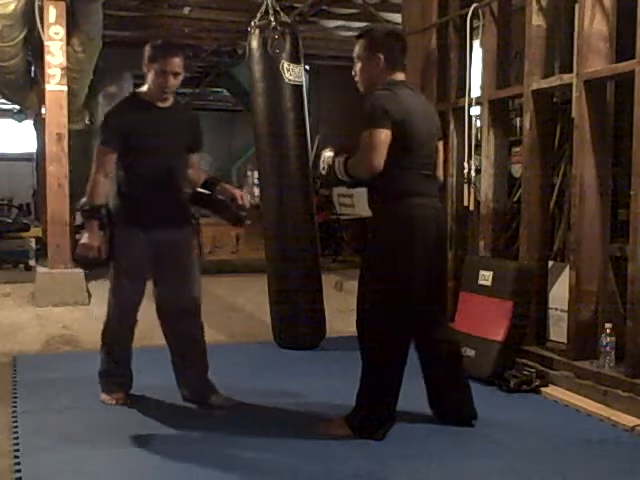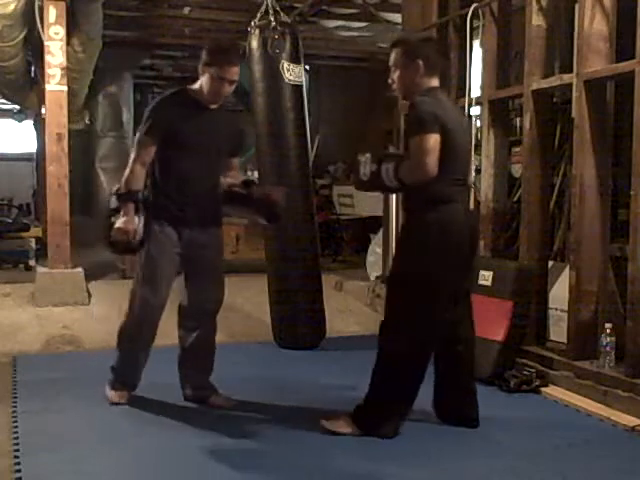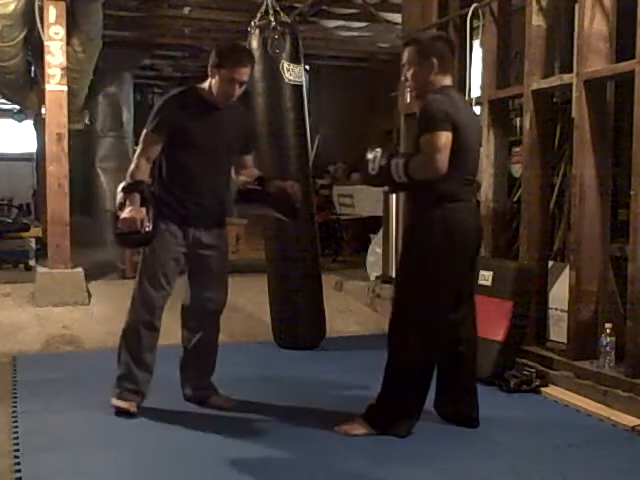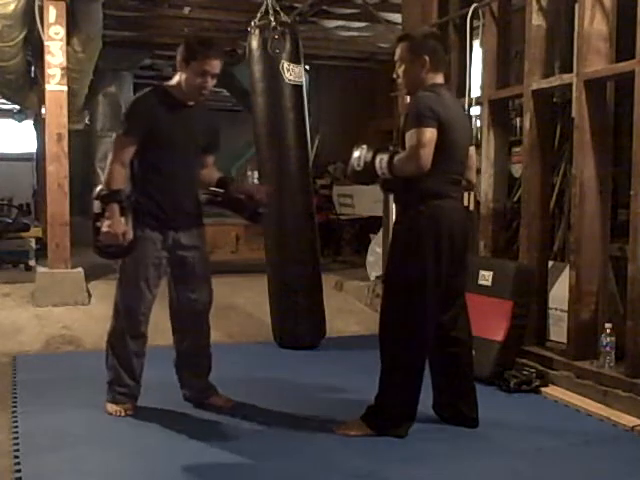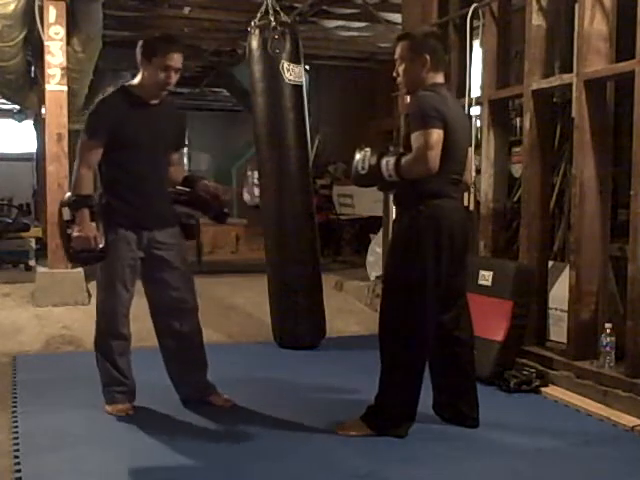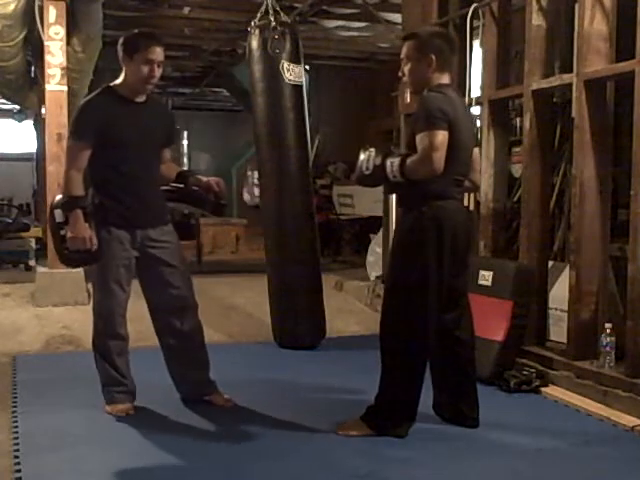
dt=0.4s
person 1, frame 1
left shoulder: (380, 101)
right shoulder: (424, 105)
left elbow: (371, 162)
left wrist: (335, 165)
left hip: (399, 218)
right hip: (430, 213)
left knee: (382, 320)
right knee: (431, 316)
left ankle: (369, 419)
right ankle: (455, 403)
person 1, frame 2
left shoulder: (423, 107)
right shoulder: (452, 110)
left elbow: (424, 168)
left wrist: (382, 173)
right wrist: (395, 171)
left hip: (433, 223)
right hip: (459, 219)
left knee: (406, 323)
right knee: (453, 317)
left ankle: (376, 417)
right ankle: (460, 406)
person 1, frame 3
left shoulder: (435, 106)
right shoulder: (465, 109)
left elbow: (435, 164)
left wrist: (391, 168)
right wrist: (403, 170)
left hip: (438, 220)
right hip: (464, 218)
left knee: (415, 320)
right knee: (456, 316)
left ankle: (390, 415)
right ankle: (460, 406)
person 1, frame 4
left shoulder: (423, 103)
right shoulder: (457, 109)
left elbow: (418, 160)
right elbow: (469, 174)
left wrist: (377, 165)
left hip: (425, 219)
right hip: (452, 216)
left knee: (405, 319)
right knee: (449, 315)
left ankle: (389, 416)
right ankle: (458, 406)
person 1, frame 5
left shoulder: (426, 103)
right shoulder: (456, 108)
left elbow: (426, 160)
left wrist: (379, 167)
left hip: (425, 218)
right hip: (452, 216)
left knee: (405, 318)
right knee: (450, 314)
left ankle: (389, 416)
right ankle: (459, 406)
person 1, frame 6
left shoulder: (431, 104)
right shoulder: (461, 108)
left elbow: (431, 162)
left wrist: (383, 168)
left hip: (428, 219)
right hip: (454, 216)
left knee: (406, 319)
right knee: (451, 315)
left ankle: (389, 416)
right ankle: (459, 406)
person 2, frame 1
left shoulder: (187, 119)
right shoulder: (122, 115)
right elbow: (102, 173)
left wrist: (219, 186)
right wrist: (92, 225)
left hip: (177, 227)
right hip: (132, 228)
left knee: (185, 307)
right knee: (122, 308)
left ankle: (197, 386)
right ankle: (115, 383)
person 2, frame 2
left shoulder: (231, 121)
right shoulder: (168, 108)
right elbow: (140, 162)
right wrist: (128, 209)
left hip: (208, 226)
right hip: (165, 223)
left knee: (205, 306)
right knee: (148, 302)
left ankle: (197, 384)
right ankle: (122, 380)
person 2, frame 3
left shoulder: (241, 120)
right shoulder: (176, 106)
left elbow: (244, 170)
right elbow: (144, 158)
left wrist: (271, 184)
right wrist: (134, 201)
left hip: (212, 226)
right hip: (169, 222)
left knee: (208, 306)
right knee: (148, 303)
left ankle: (199, 385)
right ankle: (130, 388)
person 2, frame 4
left shoulder: (206, 117)
right shoulder: (147, 106)
right elbow: (118, 163)
left wrist: (231, 186)
right wrist: (113, 213)
left hip: (189, 227)
right hip: (147, 226)
left knee: (195, 306)
right knee: (133, 310)
left ankle: (197, 386)
right ankle: (121, 392)
person 2, frame 5
left shoulder: (173, 115)
right shoulder: (111, 108)
right elbow: (86, 166)
left wrist: (197, 184)
right wrist: (84, 219)
left hip: (164, 226)
right hip: (119, 227)
left knee: (180, 307)
right knee: (114, 311)
left ankle: (196, 386)
right ankle: (118, 392)
person 2, frame 6
left shoulder: (160, 113)
right shoulder: (97, 108)
right elbow: (75, 168)
left wrist: (192, 180)
right wrist: (76, 219)
left hip: (157, 225)
right hip: (112, 227)
left knee: (180, 305)
right knee: (111, 312)
left ankle: (198, 385)
right ankle: (118, 393)
